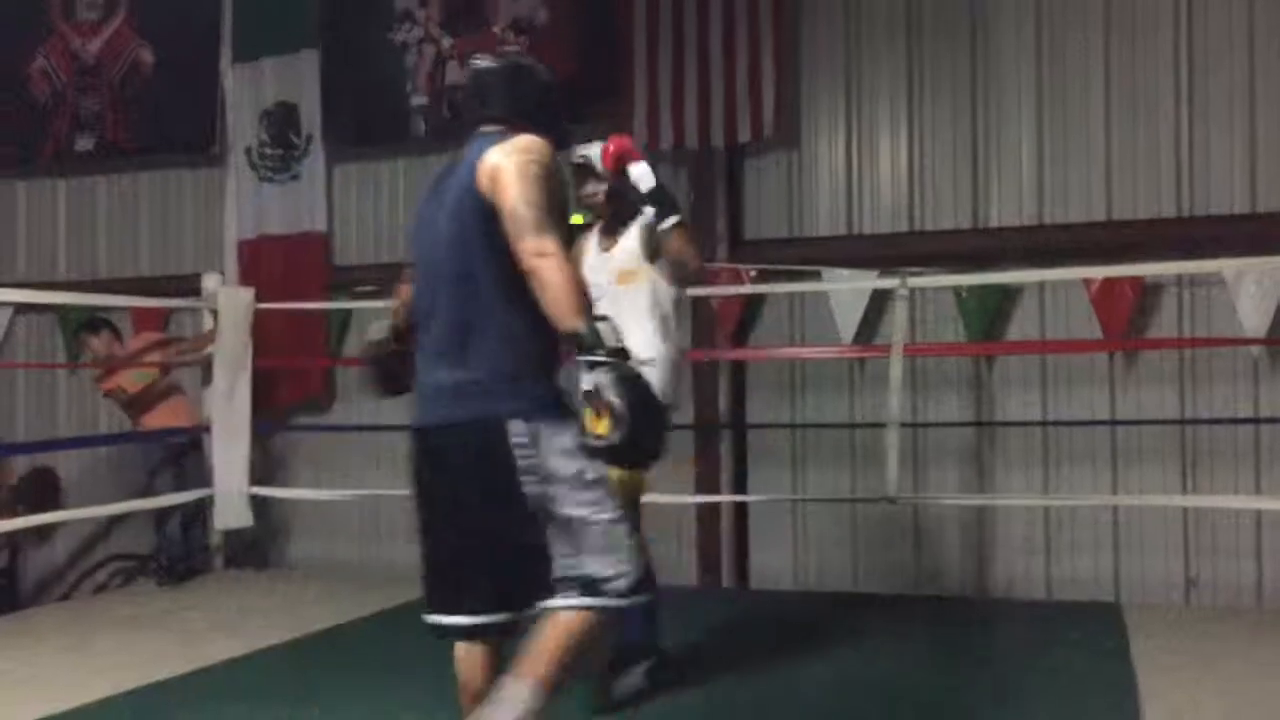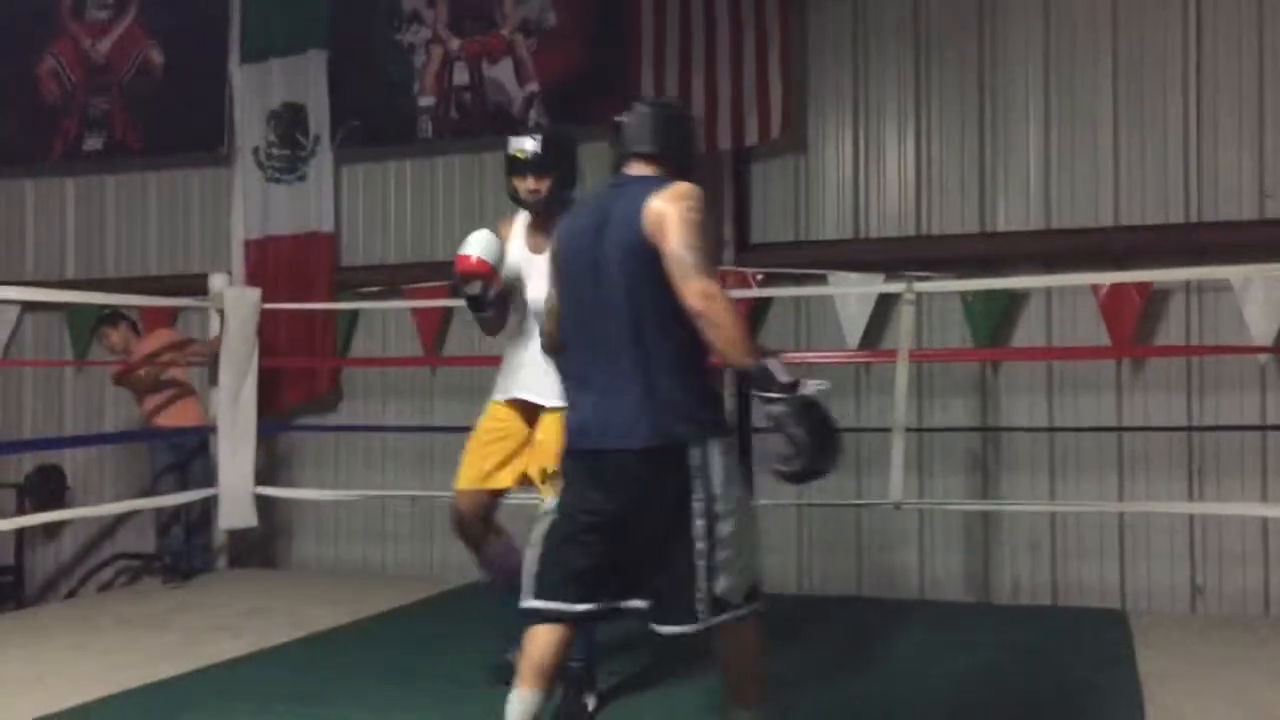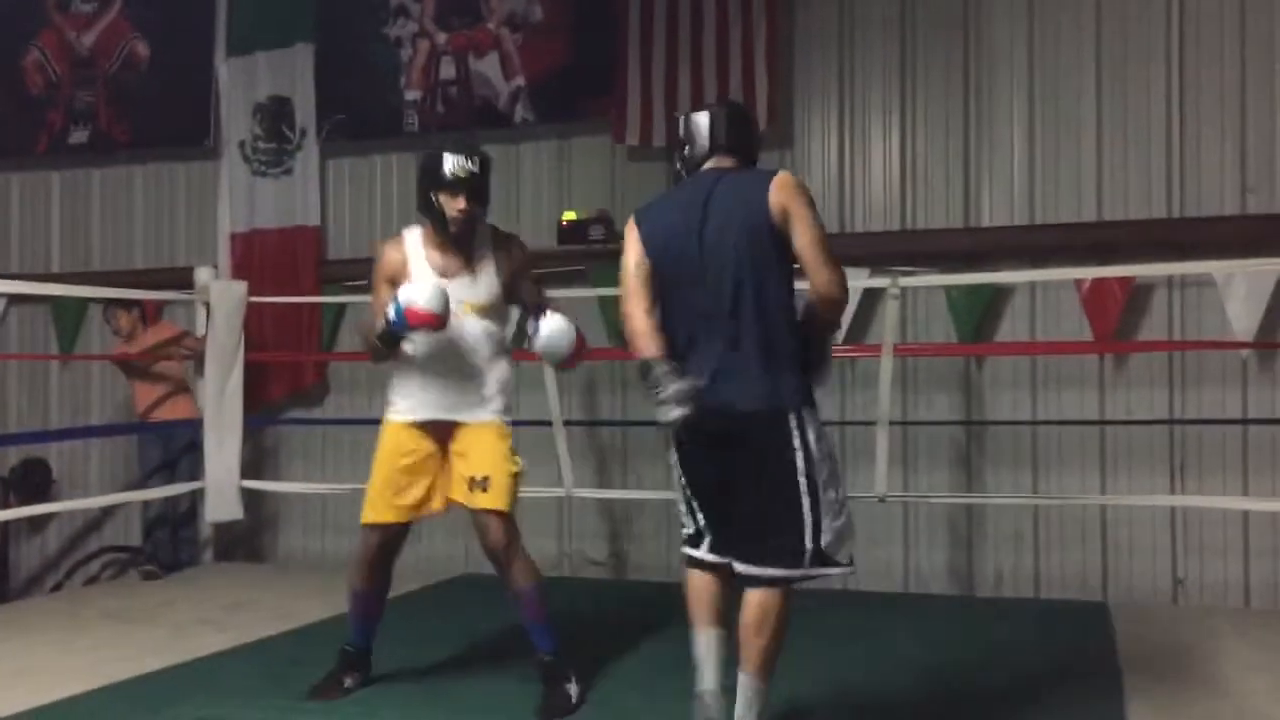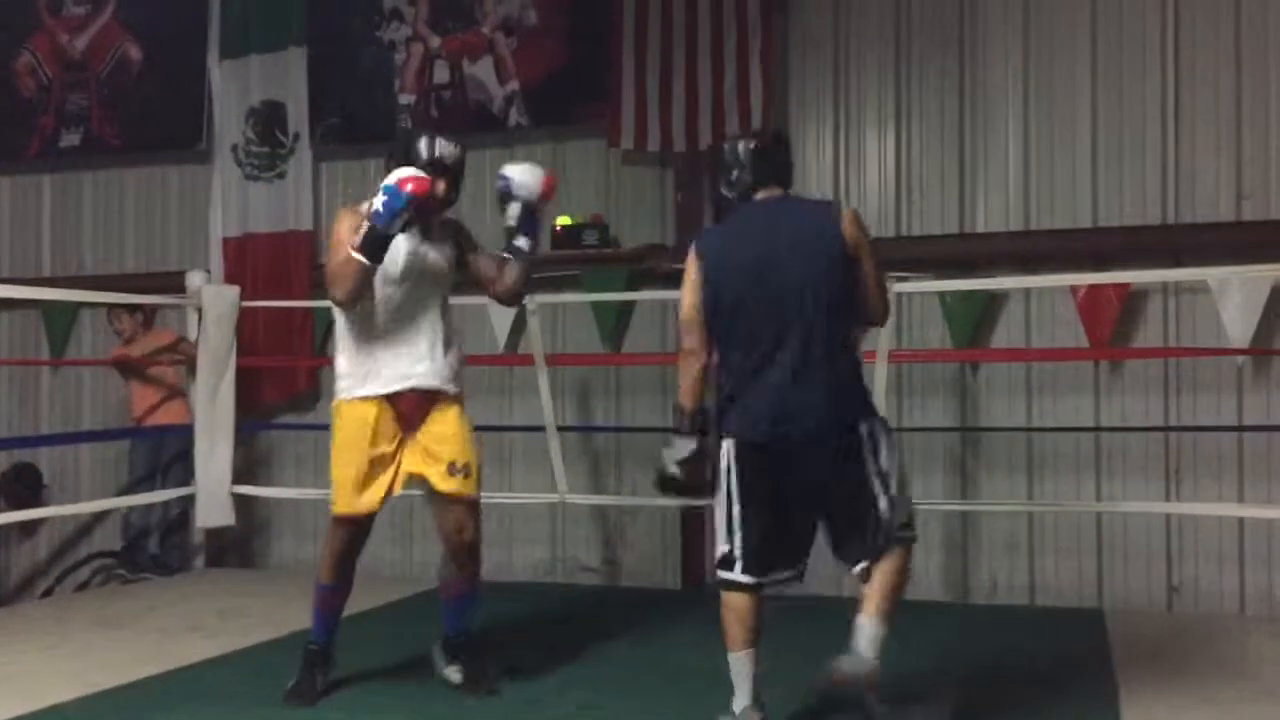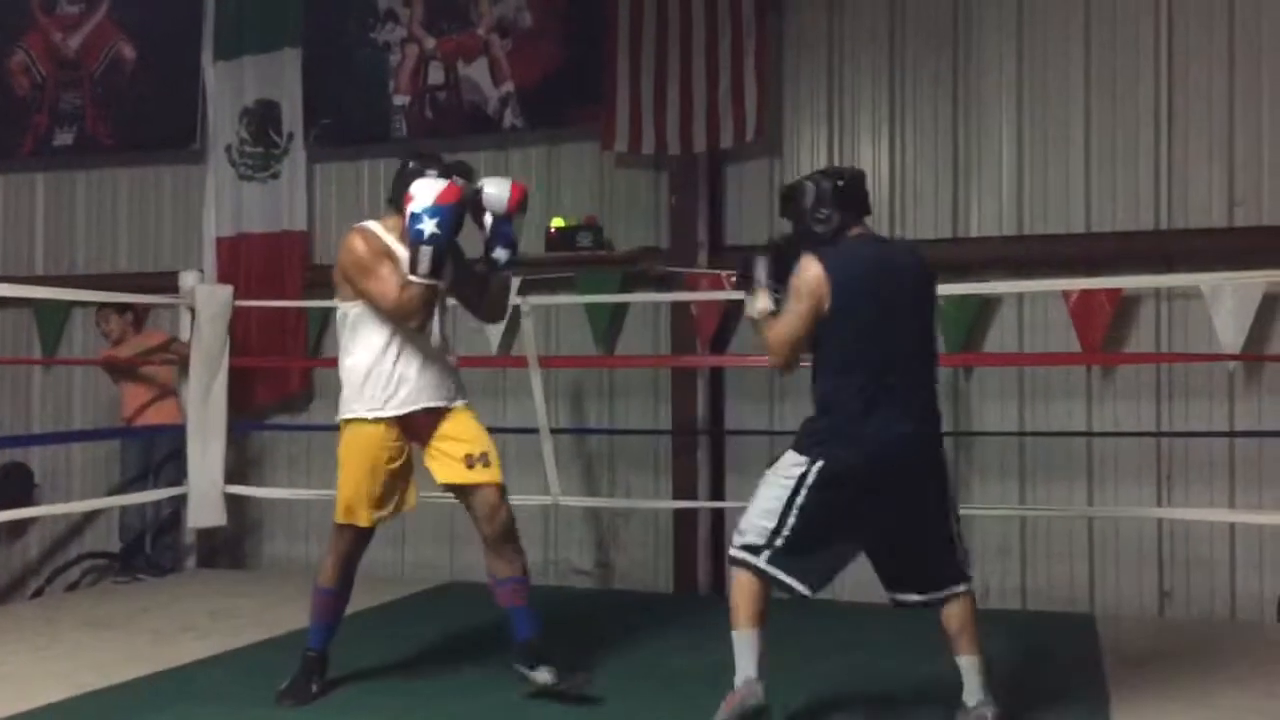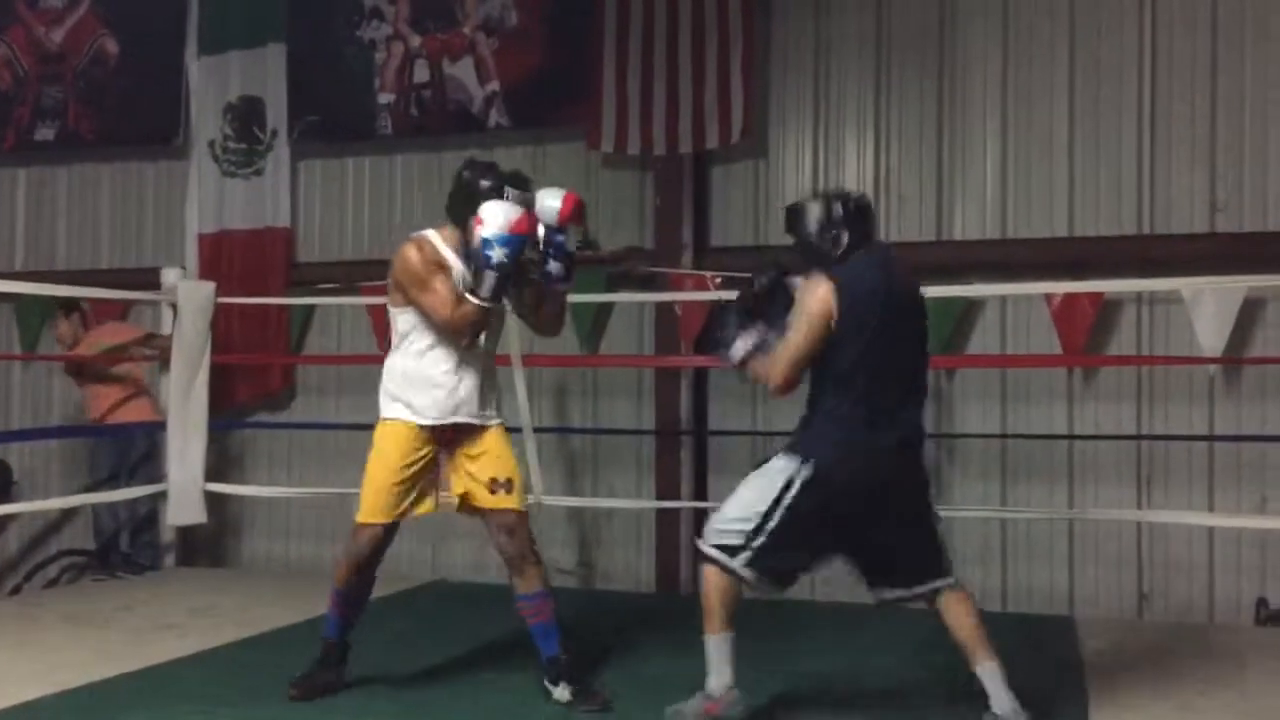
dt=0.3s
person 1, frame 1
left shoulder: (447, 181)
right shoulder: (522, 152)
left elbow: (421, 292)
right elbow: (540, 255)
right wrist: (598, 352)
left hip: (441, 415)
right hip: (508, 409)
left knee: (475, 607)
right knee: (600, 580)
person 1, frame 2
left shoulder: (572, 223)
right shoulder: (674, 202)
left elbow: (553, 332)
right elbow: (702, 300)
right wrist: (772, 383)
left hip: (593, 437)
right hip: (673, 434)
left knee: (560, 598)
right knee: (727, 596)
person 1, frame 3
left shoulder: (646, 219)
right shoulder: (778, 189)
left elbow: (638, 310)
right elbow: (829, 290)
left wrist: (667, 380)
right wrist: (810, 333)
left hip: (695, 408)
right hip: (768, 402)
left knee: (706, 546)
right knee: (777, 562)
person 1, frame 4
left shoulder: (706, 249)
right shoulder: (837, 222)
left elbow: (692, 353)
right elbow: (874, 312)
left wrist: (685, 434)
left hip: (750, 428)
right hip: (836, 419)
left knee: (742, 570)
right knee: (888, 541)
right ankle: (863, 652)
person 1, frame 5
left shoulder: (816, 267)
right shoulder: (913, 265)
left elbow: (780, 353)
left wrist: (763, 294)
left hip: (835, 451)
right hip: (914, 449)
left knee: (751, 555)
right knee: (949, 581)
person 1, frame 6
left shoulder: (826, 286)
right shoulder: (903, 287)
left elbow: (780, 376)
left wrist: (737, 338)
right wrist: (788, 292)
left hip: (826, 461)
right hip: (897, 465)
left knee: (718, 550)
right knee: (935, 584)
person 2, frame 1
left shoulder: (653, 229)
right shoulder: (585, 244)
left elbow: (689, 267)
left wrist: (655, 199)
left ankle: (632, 652)
right ankle: (643, 647)
person 2, frame 2
right shoulder: (508, 233)
right wrist: (477, 294)
left hip: (571, 404)
right hip: (511, 397)
right knee: (467, 514)
left ankle: (582, 673)
person 2, frame 3
left shoulder: (505, 250)
right shoulder: (397, 254)
left elbow: (536, 309)
right elbow: (377, 347)
right wrist: (393, 327)
left hip: (482, 417)
right hip: (412, 417)
left knee: (500, 540)
right knee: (375, 543)
left ankle: (556, 670)
right ankle: (355, 659)
person 2, frame 4
left shoulder: (448, 232)
right shoulder: (353, 222)
left elbow: (507, 289)
right elbow: (342, 294)
left wrist: (523, 226)
right wrist: (379, 227)
left hip: (437, 395)
right hip: (369, 397)
left knee: (461, 532)
right knee: (347, 531)
left ankle: (452, 647)
right ankle: (316, 658)
person 2, frame 5
left shoulder: (440, 247)
right shoulder: (362, 244)
left elbow: (492, 309)
right elbow: (410, 314)
left wrist: (501, 241)
right wrist: (430, 244)
left hip: (443, 405)
right hip: (375, 413)
left knee: (498, 522)
right knee: (349, 540)
left ankle: (530, 655)
right ankle: (313, 662)
person 2, frame 6
left shoulder: (499, 260)
right shoulder: (418, 254)
left elbow: (548, 324)
right elbow: (462, 329)
left wrist: (555, 253)
right wrist: (493, 269)
left hip: (478, 422)
right hip: (412, 420)
left knee: (516, 543)
right knee: (367, 545)
left ankle: (557, 671)
right ankle: (331, 653)
person 3, frame 1
left shoulder: (148, 343)
right shoulder: (106, 376)
left elbow: (194, 346)
right elbow: (132, 406)
right wrist: (157, 383)
left hip: (187, 430)
right hip: (156, 438)
left ankle: (198, 563)
right ankle: (171, 566)
person 3, frame 2
left shoulder: (163, 338)
right shoulder: (123, 370)
left elbow: (209, 350)
right elbow: (143, 386)
right wrist: (166, 364)
left hip: (193, 429)
right hip: (161, 435)
left knee: (197, 499)
left ankle: (199, 564)
right ankle: (174, 567)
person 3, frame 3
left shoulder: (165, 331)
right shoulder: (123, 353)
left elbow: (201, 348)
right elbow: (139, 365)
right wrist: (163, 354)
left hip: (185, 421)
right hip: (152, 426)
left knee: (184, 492)
right knee: (156, 491)
left ankle: (184, 556)
right ankle: (158, 557)
person 3, frame 4
left shoulder: (163, 337)
right shoulder: (120, 355)
left elbow: (196, 354)
right elbow: (136, 365)
right wrist: (159, 357)
left hip: (177, 426)
right hip: (144, 430)
left knee: (174, 495)
right knee: (138, 493)
left ankle: (171, 560)
right ankle: (133, 559)
person 3, frame 5
left shoulder: (154, 337)
right shoulder: (111, 356)
left elbow: (187, 353)
right elbow: (127, 366)
right wrist: (149, 357)
left hip: (168, 426)
right hip: (135, 431)
left knee: (166, 495)
right knee: (132, 494)
left ankle: (162, 560)
right ankle: (131, 561)
person 3, frame 6
left shoulder: (113, 332)
right shoulder: (72, 360)
left elbow: (150, 340)
right elbow: (96, 369)
left wrist: (168, 348)
right wrist: (124, 356)
left hip: (141, 423)
right hip: (106, 429)
right knee: (105, 493)
left ankle: (142, 558)
right ankle: (109, 559)
